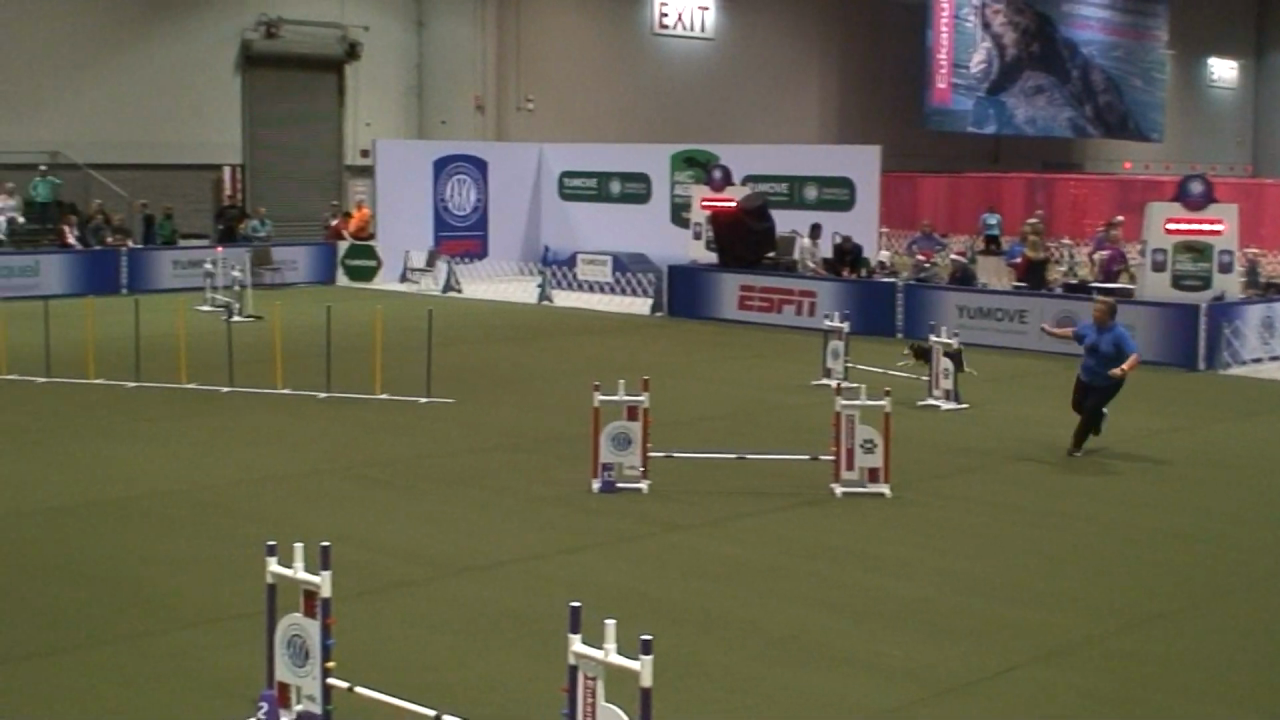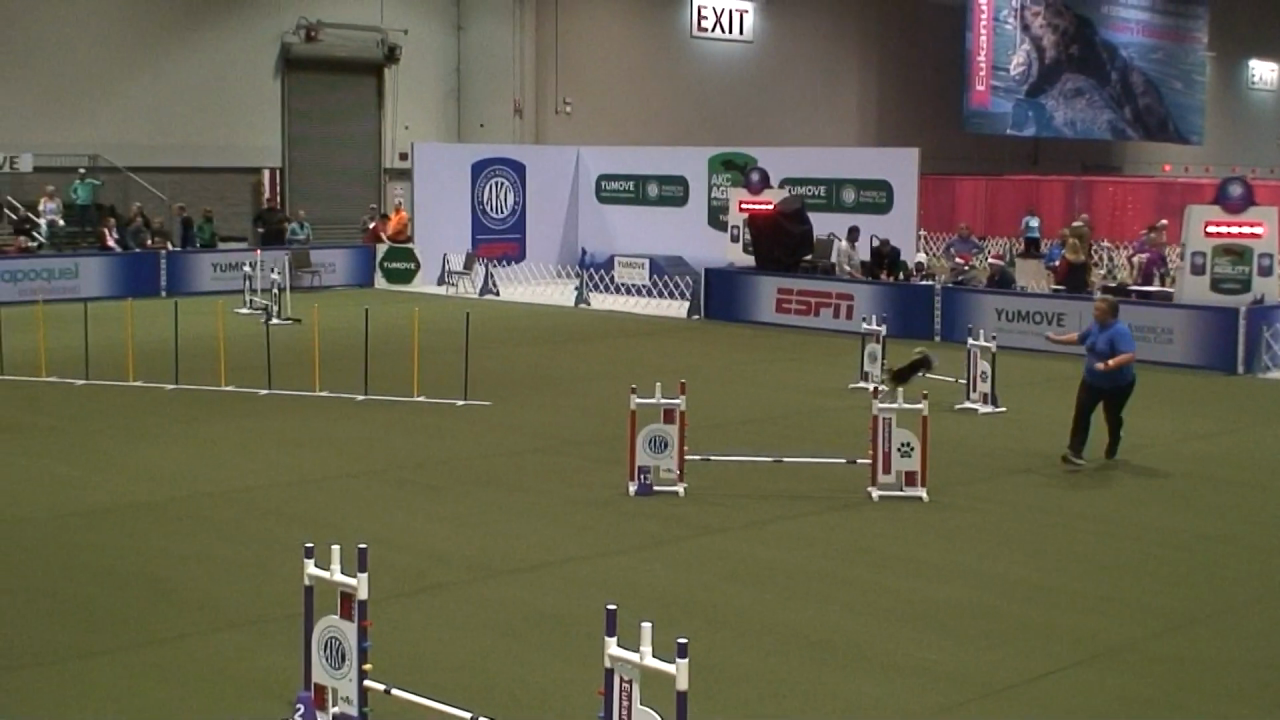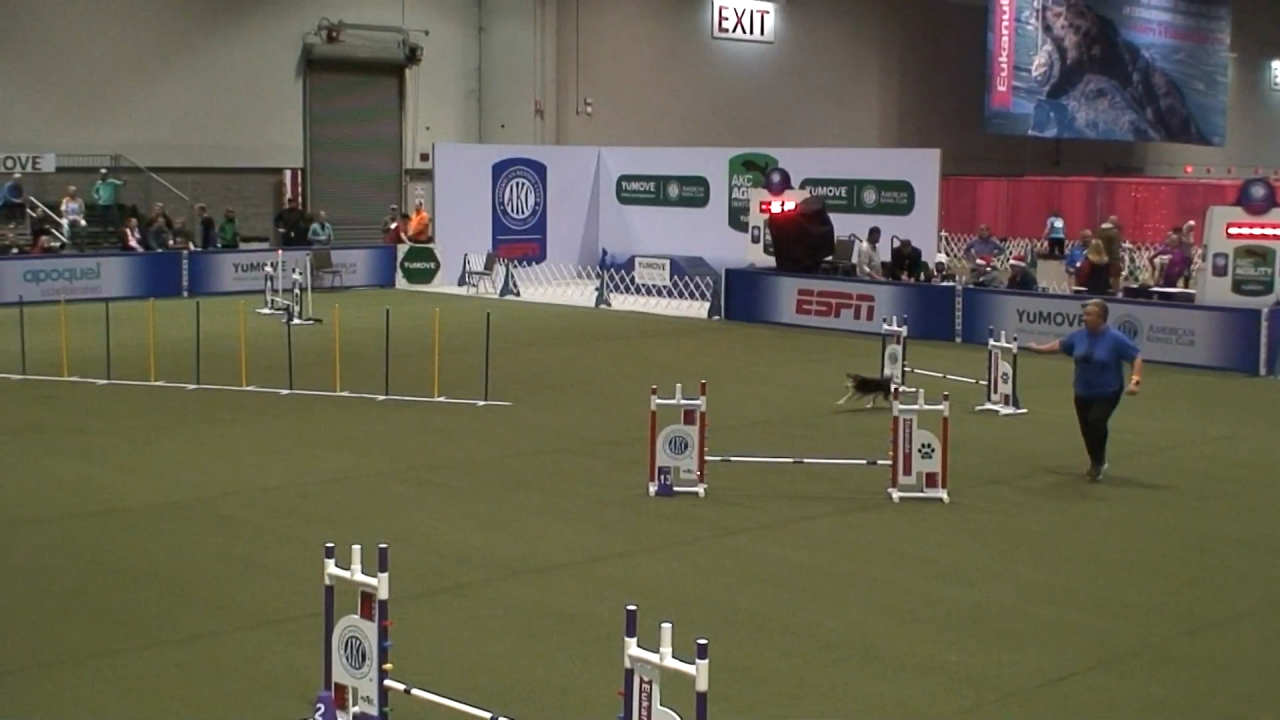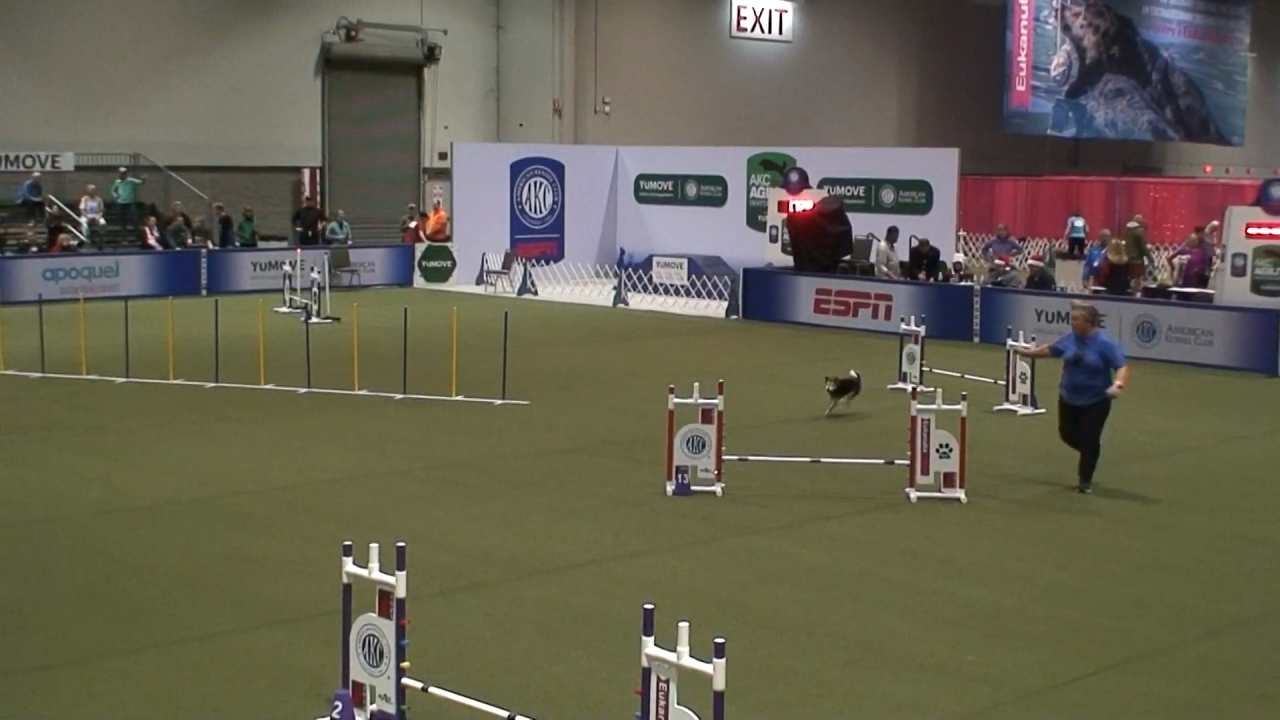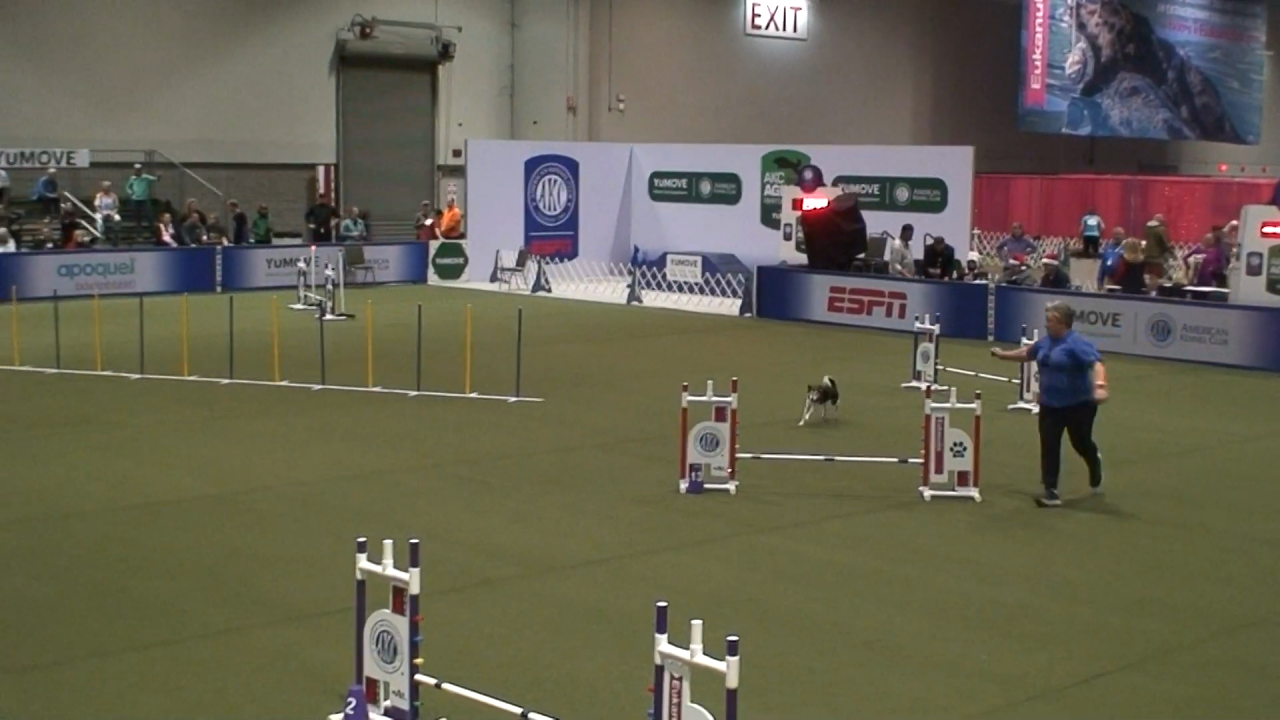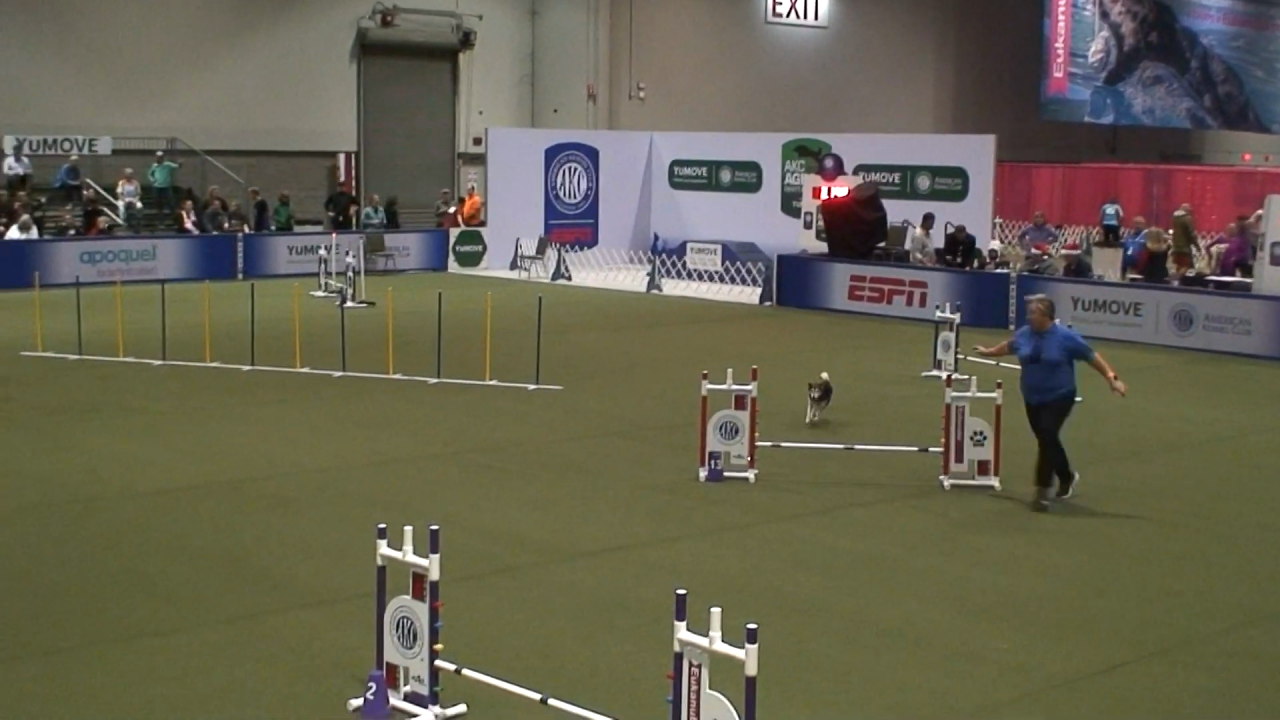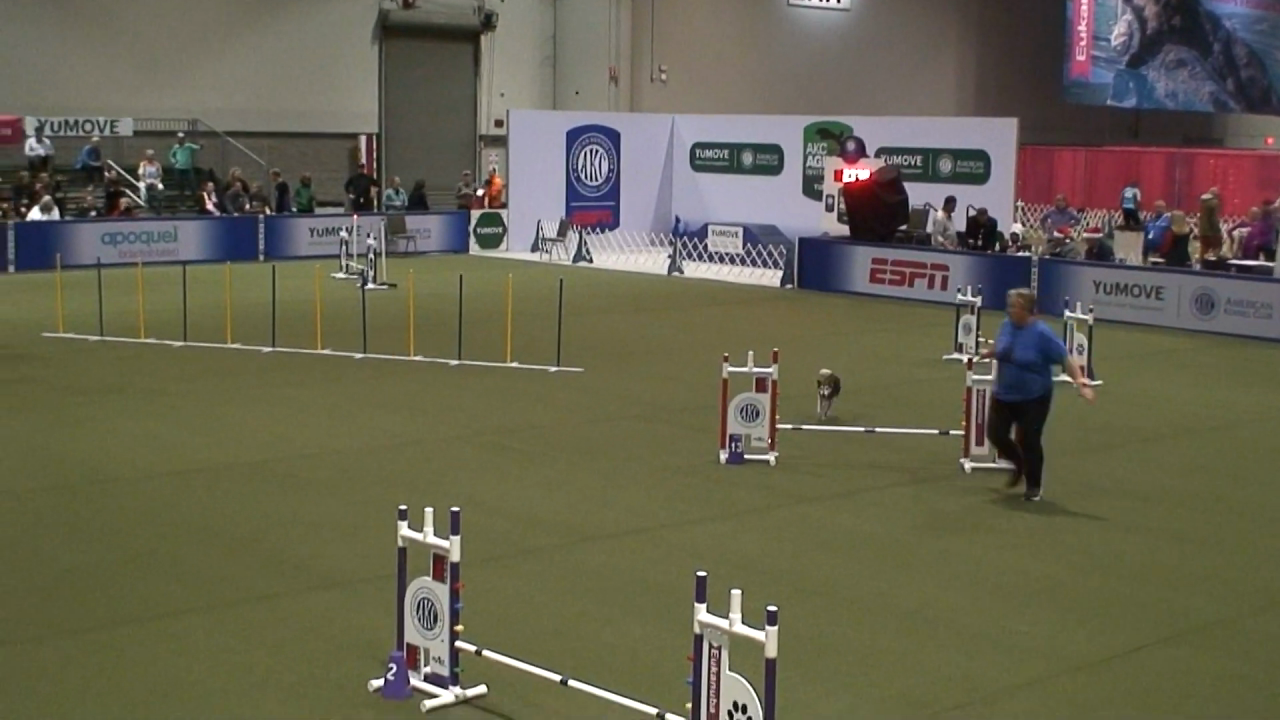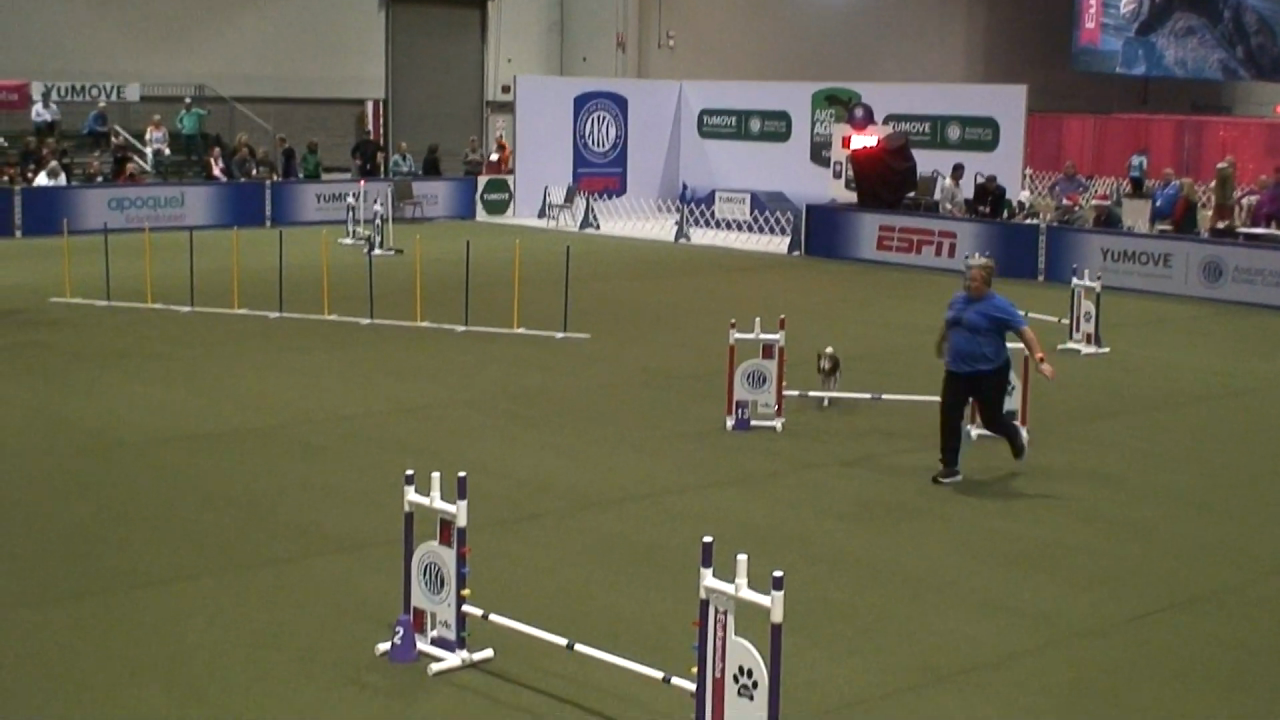
dt=0.2s
person 1, frame 1
left shoulder: (1120, 334)
right shoulder: (1090, 327)
left elbow: (1135, 357)
right elbow: (1073, 333)
left wrist: (1123, 370)
right wrist: (1053, 331)
left hip: (1108, 382)
right hip: (1085, 377)
left knee: (1089, 412)
right knee: (1078, 405)
left ankle: (1077, 445)
right ankle: (1099, 415)
person 1, frame 2
left shoulder: (1120, 332)
right shoulder: (1096, 327)
left elbow: (1129, 356)
right elbow: (1079, 337)
left wrist: (1107, 365)
right wrist: (1055, 338)
left hip: (1117, 384)
right hip: (1092, 380)
left knee: (1112, 416)
right knee: (1081, 412)
left ankle: (1113, 445)
right ankle: (1075, 452)
person 1, frame 3
left shoulder: (1115, 338)
right shoulder: (1080, 335)
left elbow: (1136, 358)
right elbow: (1060, 346)
left wrist: (1135, 381)
right wrist: (1038, 349)
left hip: (1108, 393)
right hip: (1083, 392)
left knee: (1097, 423)
right knee: (1087, 429)
left ankle: (1098, 463)
right ankle: (1097, 462)
person 1, frame 4
left shoulder: (1105, 344)
right shoulder: (1069, 339)
left elbow: (1122, 367)
right elbow: (1049, 350)
left wrist: (1118, 386)
right wrist: (1027, 352)
left hip: (1096, 401)
right hip: (1069, 399)
left knee: (1089, 439)
right knee: (1067, 434)
left ankle: (1086, 479)
right ankle: (1088, 453)
person 1, frame 5
left shoulder: (1077, 343)
right shoulder: (1046, 340)
left elbow: (1096, 365)
right elbow: (1029, 352)
left wrist: (1100, 386)
right wrist: (1003, 354)
left hip: (1078, 402)
right hip: (1050, 403)
left knee: (1081, 442)
right knee: (1048, 443)
left ankle: (1095, 464)
right ankle: (1050, 491)
person 1, frame 6
left shoulder: (1065, 336)
right shoulder: (1024, 333)
left elbow: (1092, 356)
right elbow: (1009, 347)
left wrist: (1112, 378)
right wrist: (989, 352)
left hip: (1058, 397)
right hip: (1033, 399)
left knee: (1048, 436)
right knee: (1045, 439)
left ankle: (1044, 488)
right ankle: (1067, 477)
person 1, frame 7
left shoulder: (1042, 334)
right shoulder: (1007, 327)
left elbow: (1066, 359)
left wrist: (1082, 384)
right wrist: (988, 353)
left hip: (1034, 398)
right hip: (1003, 396)
left knee: (1031, 441)
right knee: (996, 434)
left ankle: (1034, 486)
right ankle: (1020, 463)
person 1, frame 8
left shoulder: (997, 304)
right shoulder: (958, 300)
left elbow: (1024, 330)
left wrist: (1039, 360)
right wrist: (941, 342)
left hip: (989, 372)
right hip: (957, 371)
left knee: (991, 419)
right knee: (949, 414)
left ankle: (1014, 434)
right ankle: (949, 468)
